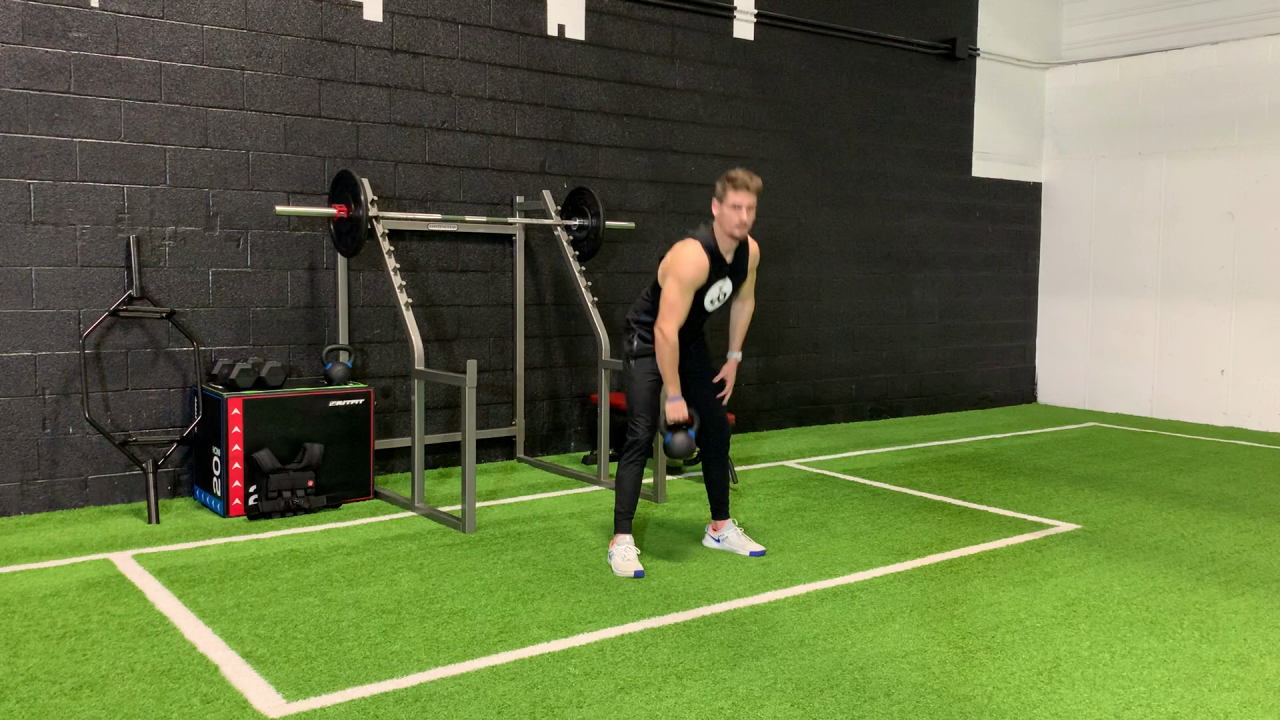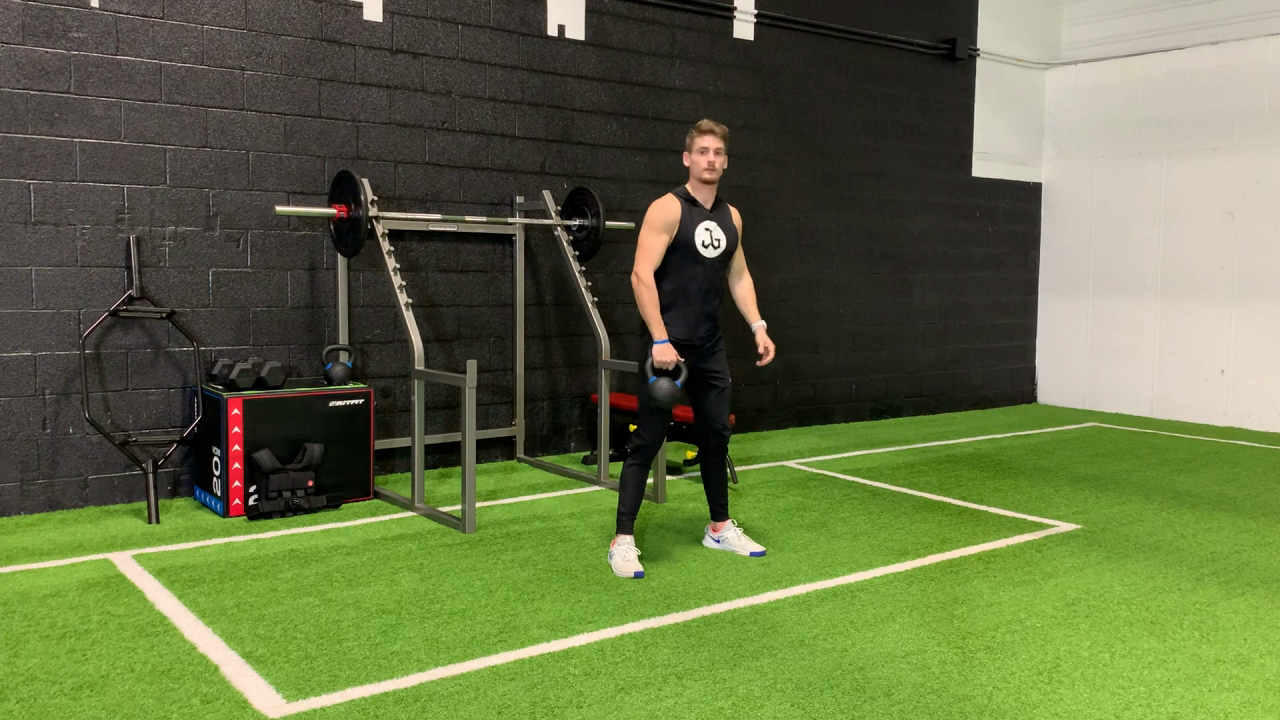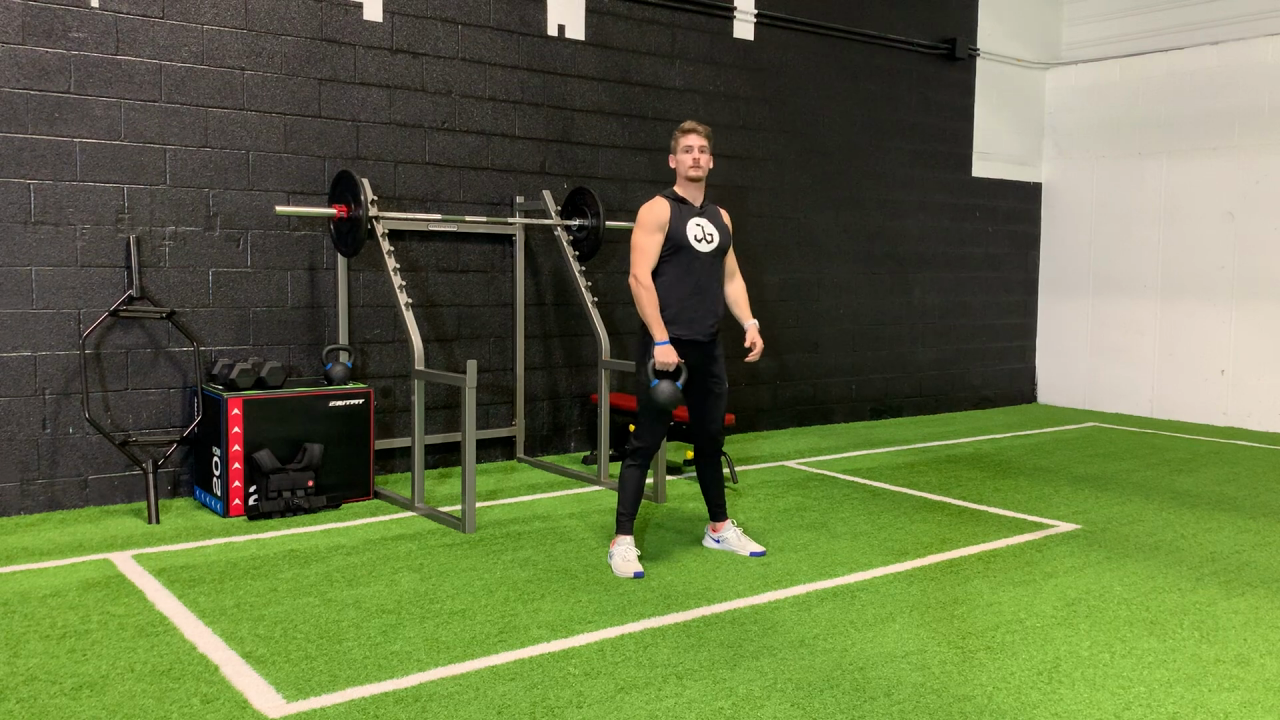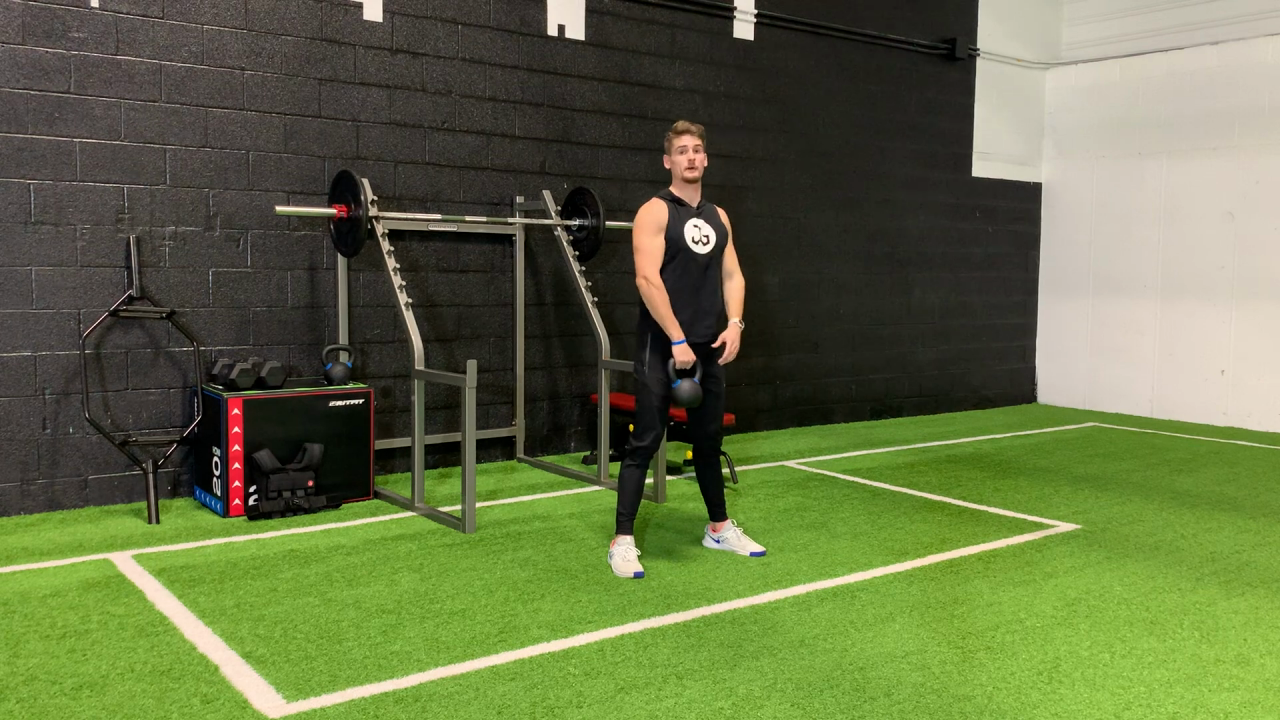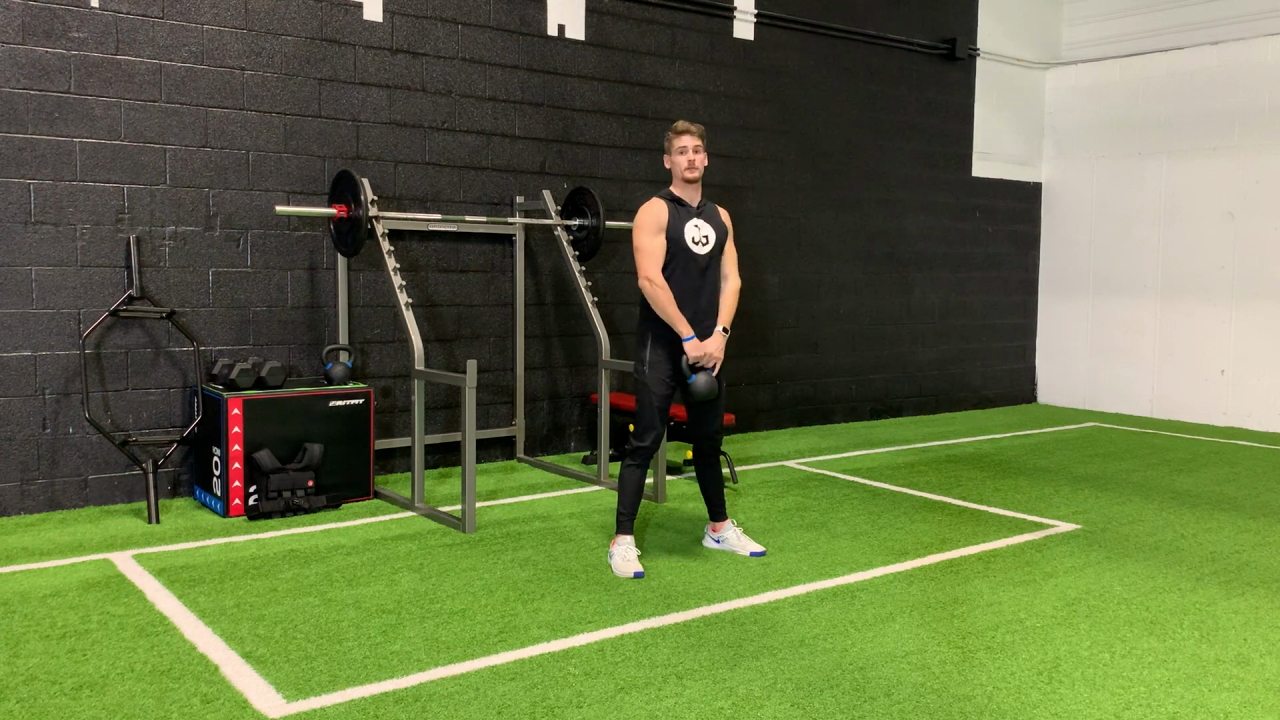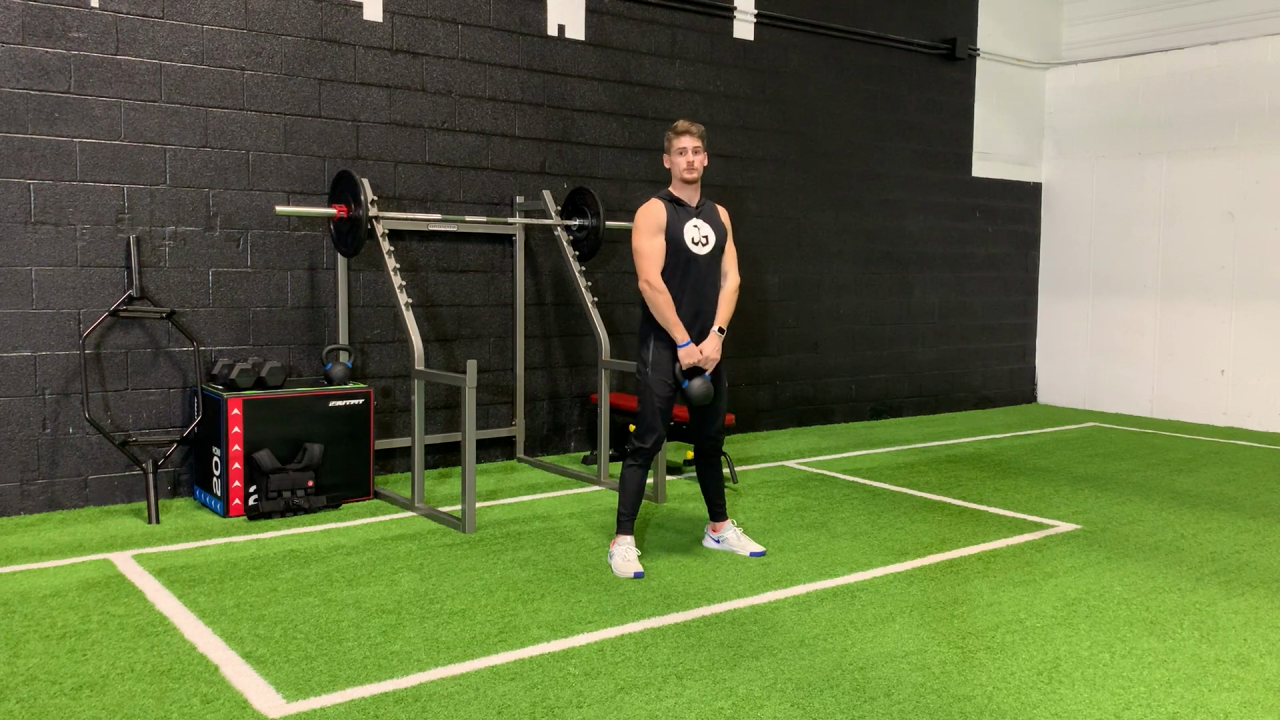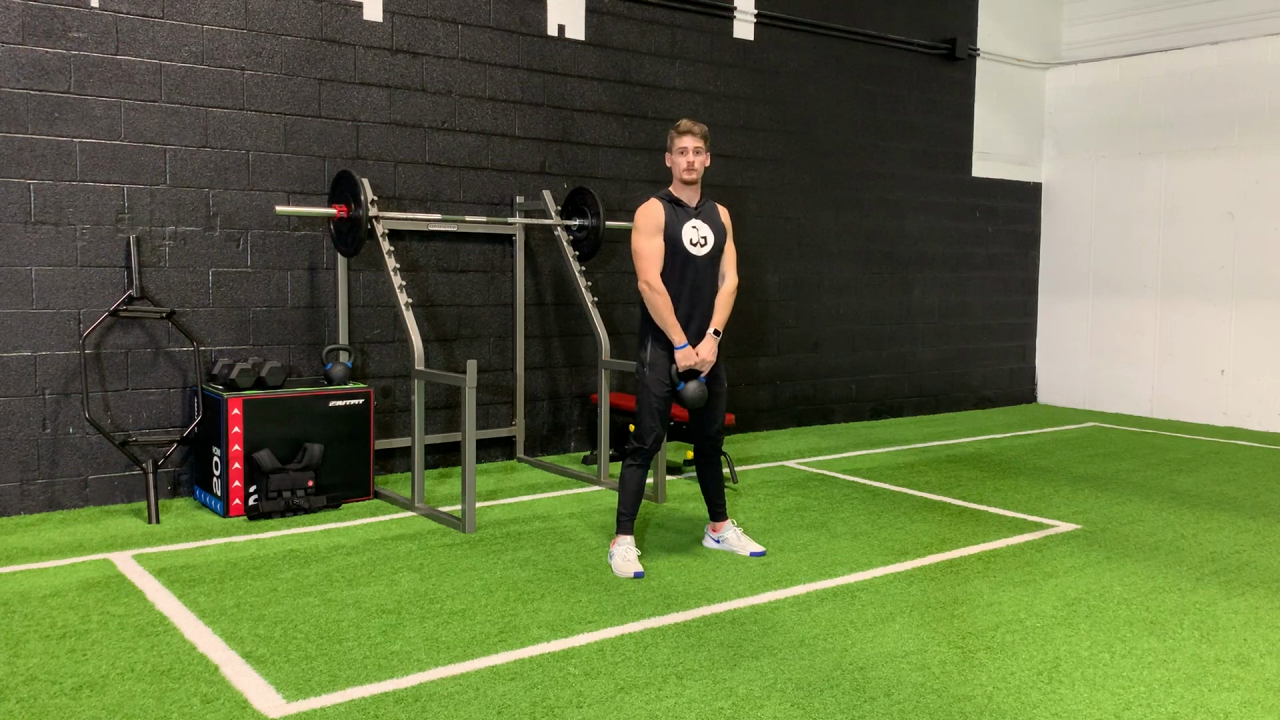
dt=0.3s
person 1, frame 1
left shoulder: (750, 251)
right shoulder: (691, 256)
left elbow: (743, 300)
right elbow: (666, 330)
left wrist: (733, 358)
right wrist: (673, 397)
left hip: (693, 342)
right hip: (649, 341)
left knee: (716, 432)
right knee: (641, 438)
left ankle: (720, 527)
right ankle: (622, 540)
person 1, frame 2
left shoulder: (732, 216)
right shoulder: (669, 209)
left elbow: (739, 275)
right elbow: (642, 275)
left wrist: (758, 327)
right wrist: (660, 341)
left hip: (710, 347)
right hip: (668, 343)
left knee: (716, 436)
right knee: (647, 442)
left ankle: (720, 527)
right ankle: (623, 540)
person 1, frame 3
left shoulder: (721, 217)
right shoulder: (657, 210)
left elbow: (731, 277)
right elbow: (639, 276)
left wrist: (750, 323)
right wrist: (660, 340)
left hip: (709, 347)
right hip: (666, 346)
left knee: (710, 440)
right knee: (646, 442)
left ankle: (719, 528)
right ankle: (622, 541)
person 1, frame 4
left shoulder: (718, 216)
right shoulder: (655, 211)
left elbow: (732, 275)
right elbow: (647, 278)
left wrist: (734, 323)
right wrist: (676, 341)
left hip: (706, 347)
right hip: (662, 346)
left knee: (709, 440)
right knee: (645, 442)
left ankle: (719, 527)
right ankle: (623, 541)
person 1, frame 5
left shoulder: (719, 217)
right shoulder: (655, 211)
left elbow: (730, 279)
right elbow: (649, 279)
left wrist: (719, 334)
right wrist: (687, 337)
left hip: (707, 344)
right hip: (661, 346)
left knee: (708, 440)
right knee: (644, 442)
left ankle: (719, 527)
right ankle: (622, 540)
person 1, frame 6
left shoulder: (719, 215)
right shoulder: (654, 212)
left elbow: (730, 278)
right elbow: (650, 282)
left wrist: (715, 335)
right wrist: (683, 342)
left hip: (708, 346)
right hip: (664, 346)
left knee: (710, 440)
right knee: (646, 442)
left ankle: (719, 527)
right ankle: (623, 541)
person 1, frame 7
left shoulder: (720, 215)
right shoulder: (653, 212)
left elbow: (728, 280)
right elbow: (650, 283)
left wrist: (710, 338)
right wrist: (681, 344)
left hip: (706, 346)
right hip: (661, 347)
left knee: (710, 440)
right knee: (646, 442)
left ankle: (720, 528)
right ankle: (623, 541)
